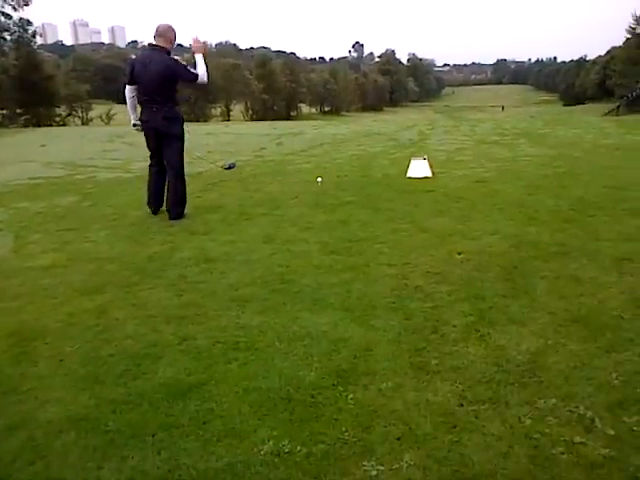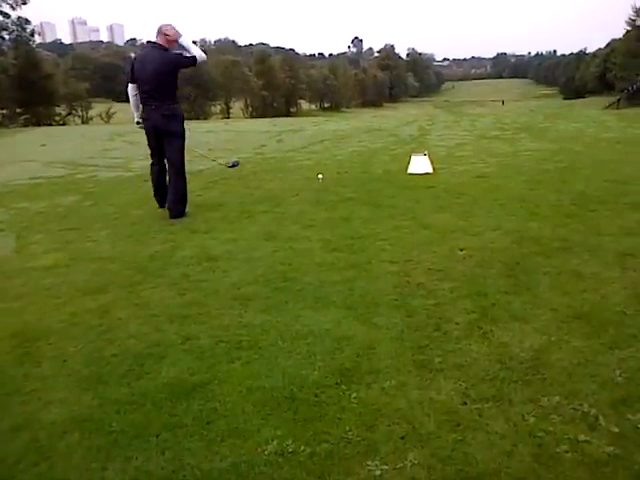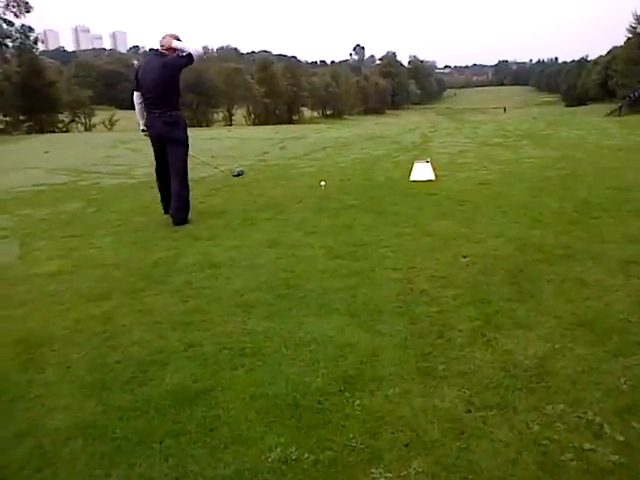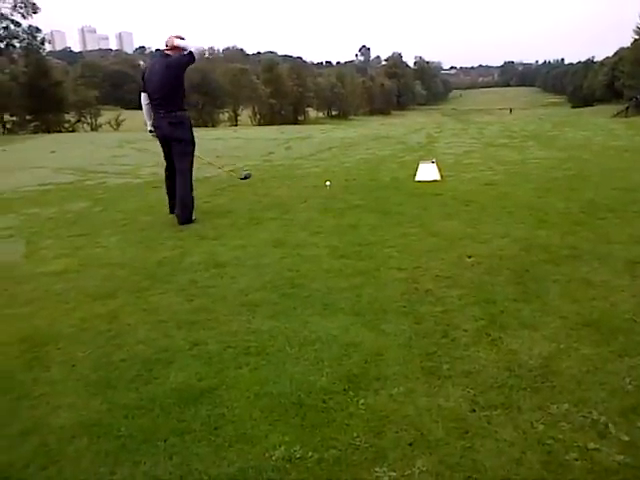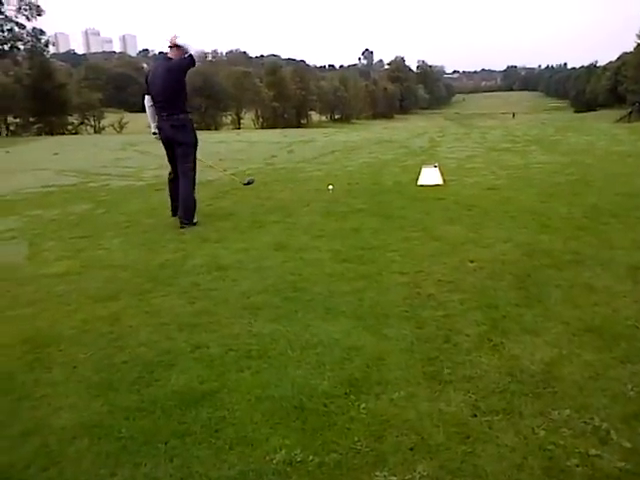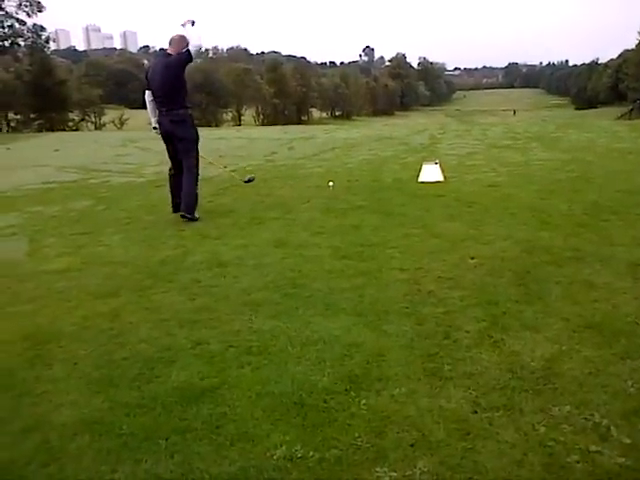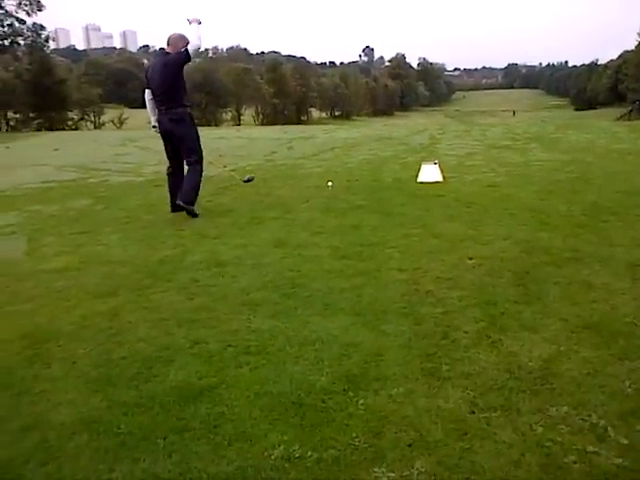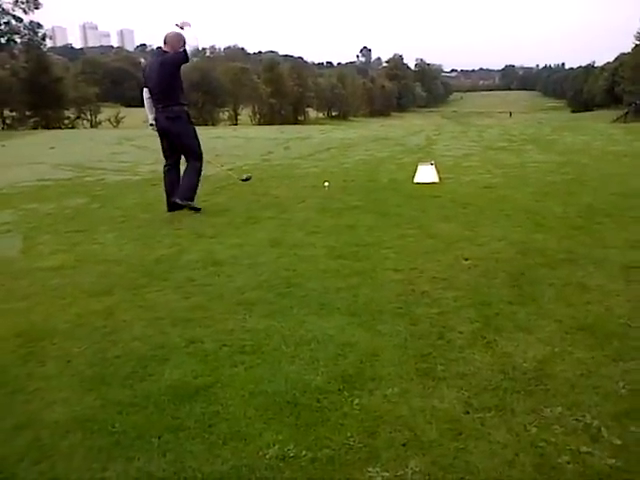
dt=0.1s
person 1, frame 1
left shoulder: (137, 60)
right shoulder: (170, 63)
left elbow: (129, 91)
right elbow: (201, 79)
left wrist: (134, 118)
right wrist: (199, 54)
left hip: (148, 118)
right hip: (169, 118)
left knee: (156, 162)
right knee: (174, 165)
left ankle: (154, 204)
right ankle: (175, 210)
person 1, frame 2
left shoulder: (138, 58)
right shoulder: (169, 59)
left elbow: (132, 89)
right elbow: (201, 57)
left wrist: (137, 116)
right wrist: (181, 39)
left hip: (149, 116)
right hip: (169, 115)
left knee: (157, 160)
right knee: (175, 163)
left ankle: (161, 199)
right ankle: (176, 208)
person 1, frame 3
left shoulder: (142, 66)
right shoulder: (169, 64)
left elbow: (138, 98)
right elbow: (196, 51)
left wrist: (143, 123)
right wrist: (175, 43)
left hip: (153, 123)
right hip: (172, 122)
left knee: (162, 167)
right knee: (178, 170)
left ankle: (168, 205)
right ankle: (179, 215)
person 1, frame 4
left shoulder: (149, 68)
right shoulder: (173, 64)
left elbow: (145, 99)
left wrist: (151, 124)
right wrist: (178, 42)
left hip: (160, 123)
right hip: (177, 122)
left knee: (171, 167)
right knee: (183, 170)
left ankle: (175, 205)
right ankle: (184, 214)
person 1, frame 5
left shoulder: (152, 71)
right shoulder: (175, 68)
left elbow: (149, 102)
left wrist: (155, 127)
right wrist: (180, 42)
left hip: (164, 126)
right hip: (180, 125)
left knee: (175, 169)
right knee: (186, 171)
left ankle: (177, 209)
right ankle: (186, 216)
person 1, frame 6
left shoulder: (152, 67)
right shoulder: (174, 63)
left elbow: (149, 97)
left wrist: (155, 122)
right wrist: (188, 26)
left hip: (164, 121)
right hip: (180, 120)
left knee: (176, 164)
right knee: (189, 165)
left ankle: (178, 204)
right ankle: (187, 208)
person 1, frame 7
left shoulder: (152, 66)
right shoulder: (172, 62)
left elbow: (148, 96)
right elbow: (196, 45)
left wrist: (155, 121)
right wrist: (195, 24)
left hip: (164, 120)
right hip: (180, 118)
left knee: (174, 162)
right knee: (194, 160)
left ankle: (176, 203)
right ankle: (186, 199)
person 1, frame 8
left shoulder: (150, 65)
right shoulder: (169, 61)
left elbow: (146, 94)
left wrist: (152, 119)
right wrist: (187, 28)
left hip: (161, 118)
right hip: (177, 116)
left knee: (171, 161)
right knee: (194, 157)
left ankle: (173, 202)
right ankle: (184, 196)
